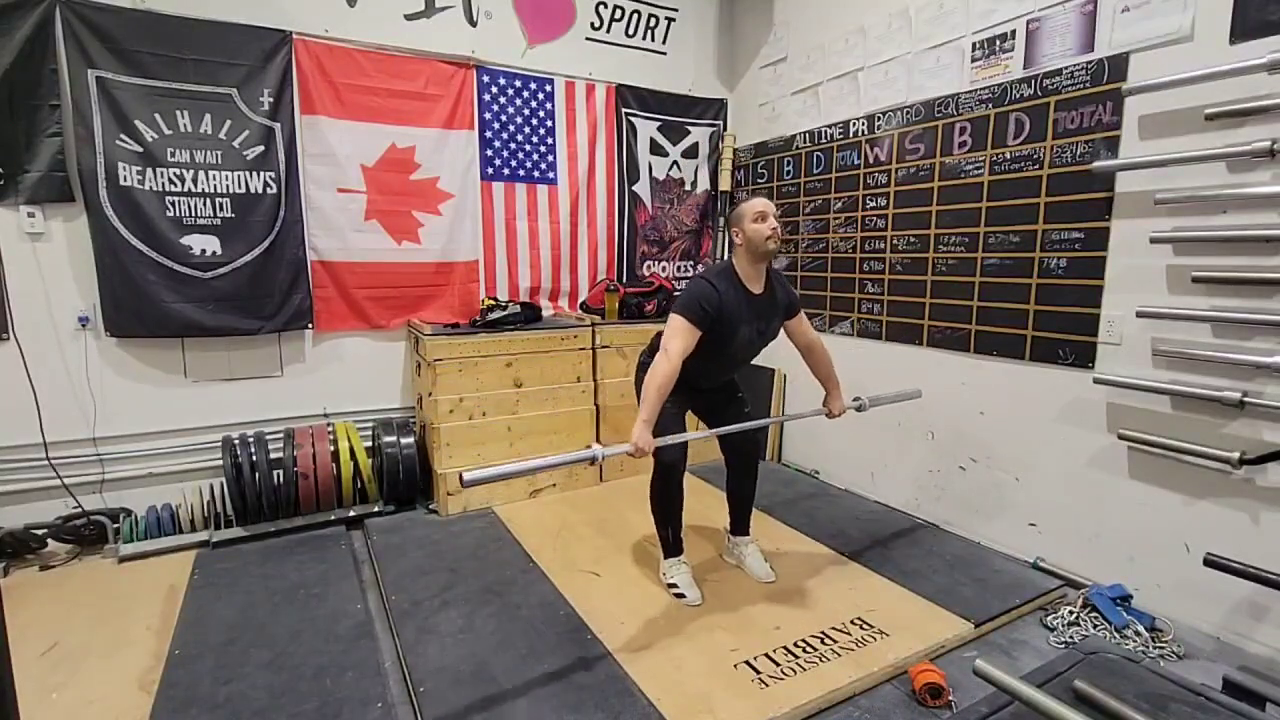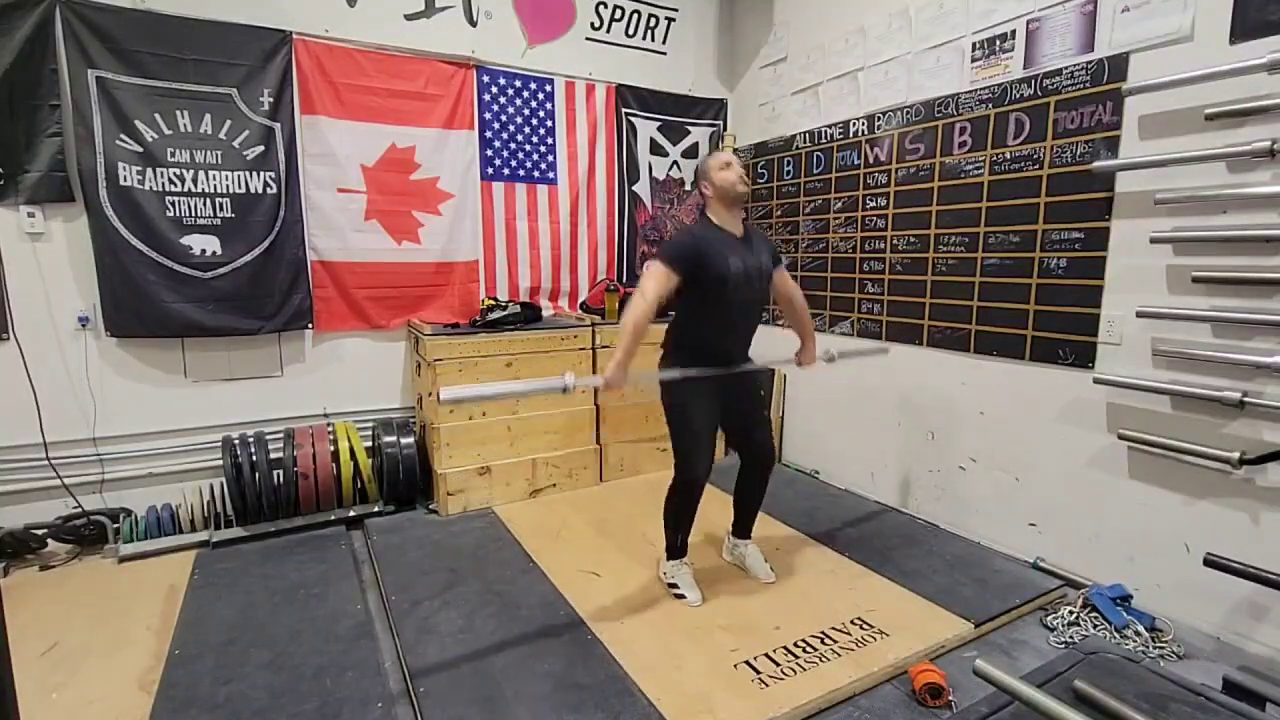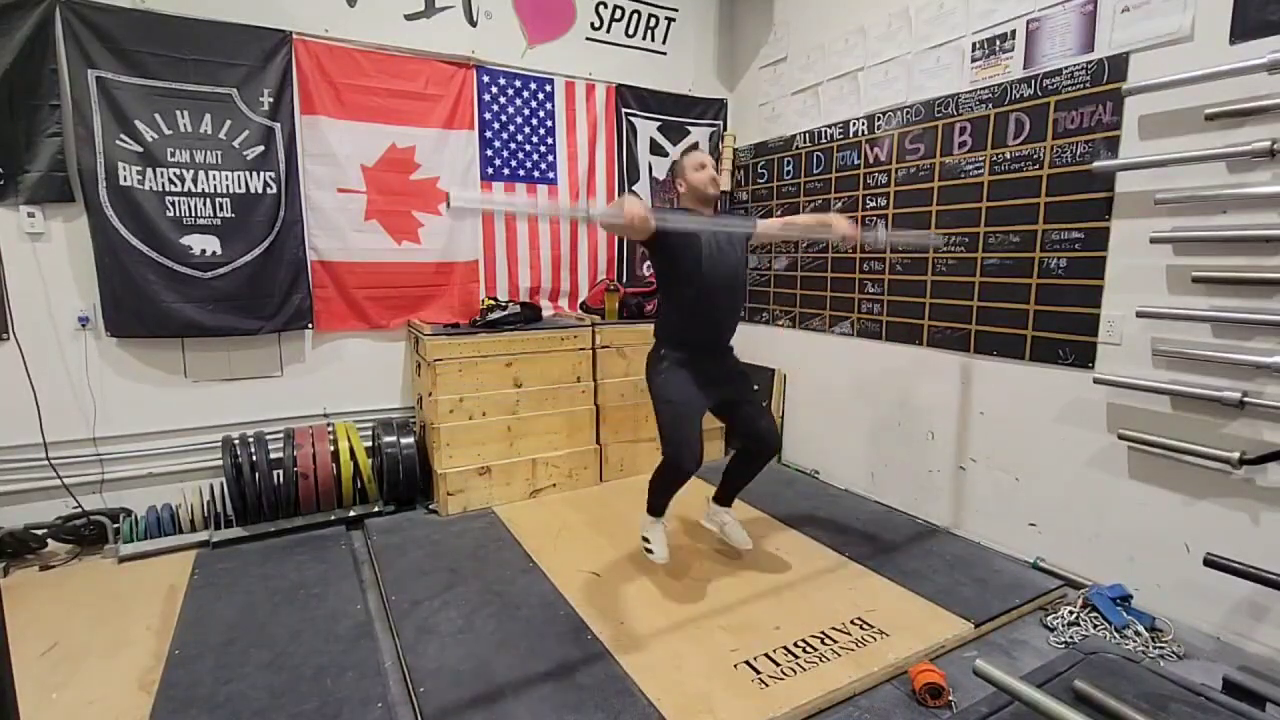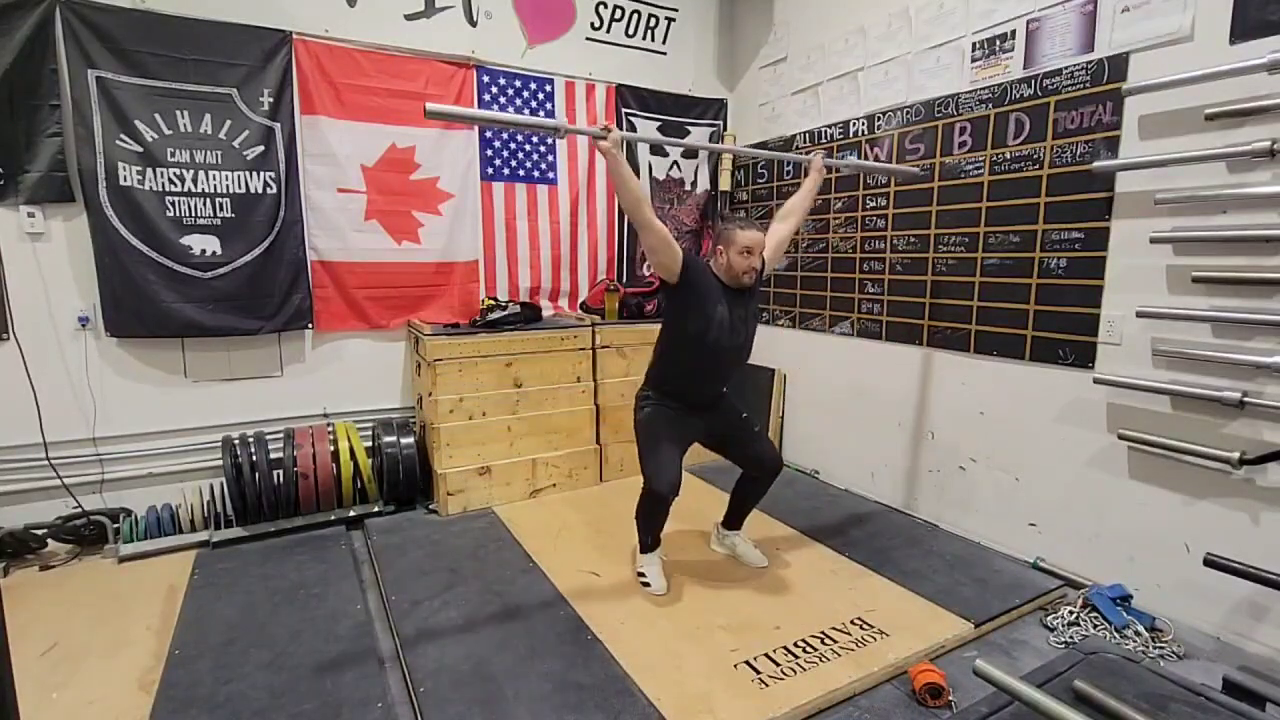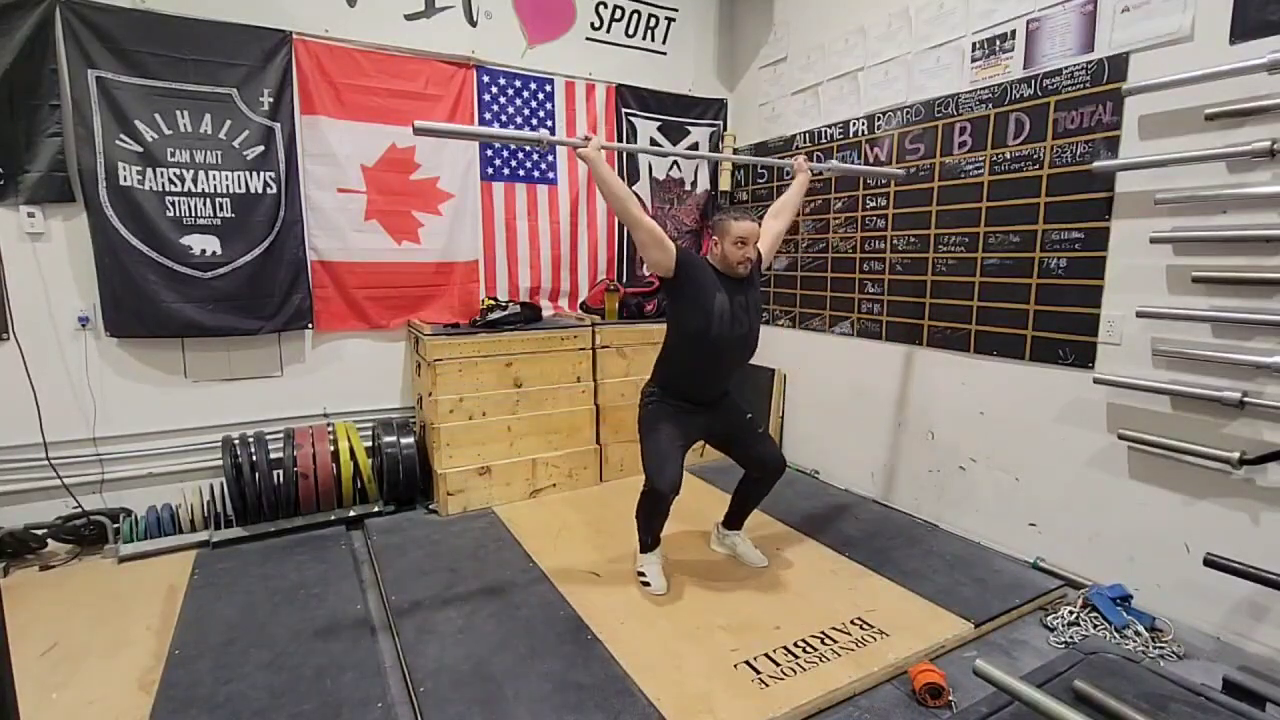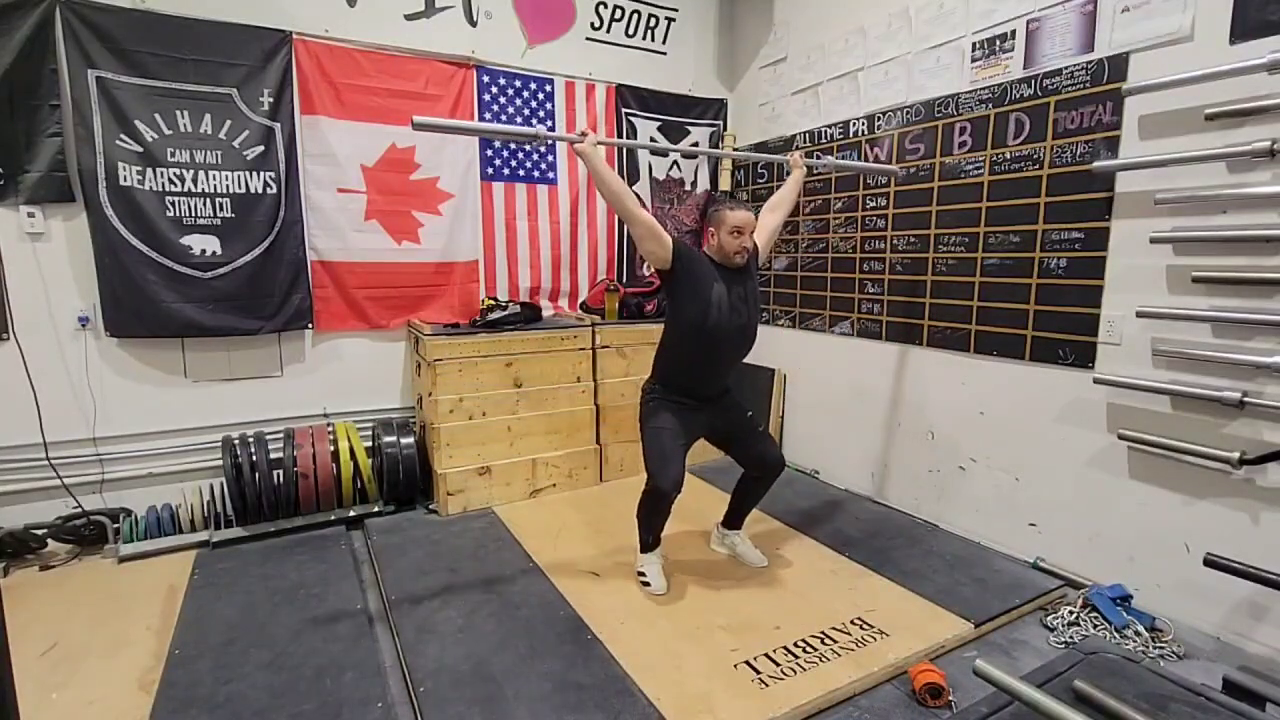
dt=0.2s
person 1, frame 1
left shoulder: (780, 291)
right shoulder: (709, 290)
left elbow: (809, 342)
right elbow: (671, 356)
left wrist: (833, 392)
right wrist: (643, 426)
left hip: (717, 380)
right hip: (668, 378)
left knee: (747, 450)
right knee: (670, 461)
left ankle: (739, 541)
right ankle: (673, 560)
person 1, frame 2
left shoulder: (760, 244)
right shoulder: (690, 241)
left elbow: (791, 298)
right elbow: (646, 299)
left wrist: (808, 344)
right wrist: (620, 364)
left hip: (737, 370)
right hip: (687, 371)
left knee: (761, 454)
right knee: (695, 470)
left ankle: (740, 542)
right ankle: (675, 561)
person 1, frame 3
left shoulder: (733, 227)
right shoulder: (668, 222)
left elbow: (789, 223)
right elbow: (629, 222)
left wrist: (831, 221)
right wrist: (625, 214)
left hip: (721, 361)
right hip: (676, 363)
left knee: (763, 438)
right knee: (684, 455)
left ankle: (719, 508)
right ankle: (653, 520)
person 1, frame 4
left shoulder: (751, 278)
right shoulder: (687, 276)
left elbow: (785, 223)
right elbow: (645, 221)
left wrist: (814, 175)
right wrist: (613, 157)
left hip: (714, 404)
right hip: (664, 407)
left knee: (766, 461)
right knee: (662, 485)
left ankle: (728, 533)
right ankle: (647, 554)
person 1, frame 5
left shoulder: (751, 272)
right shoulder: (687, 273)
left elbow: (778, 218)
right elbow: (636, 218)
left wrist: (802, 176)
right wrist: (594, 161)
left hip: (720, 403)
right hip: (669, 405)
left knee: (769, 463)
right knee: (662, 484)
left ankle: (729, 532)
right ankle: (648, 554)
person 1, frame 6
left shoulder: (749, 262)
right shoulder: (683, 265)
left elbow: (775, 212)
right elbow: (633, 212)
left wrist: (797, 172)
right wrist: (589, 155)
left hip: (721, 399)
right hip: (669, 402)
left knee: (768, 462)
right knee: (665, 482)
left ankle: (728, 531)
right ankle: (648, 553)
